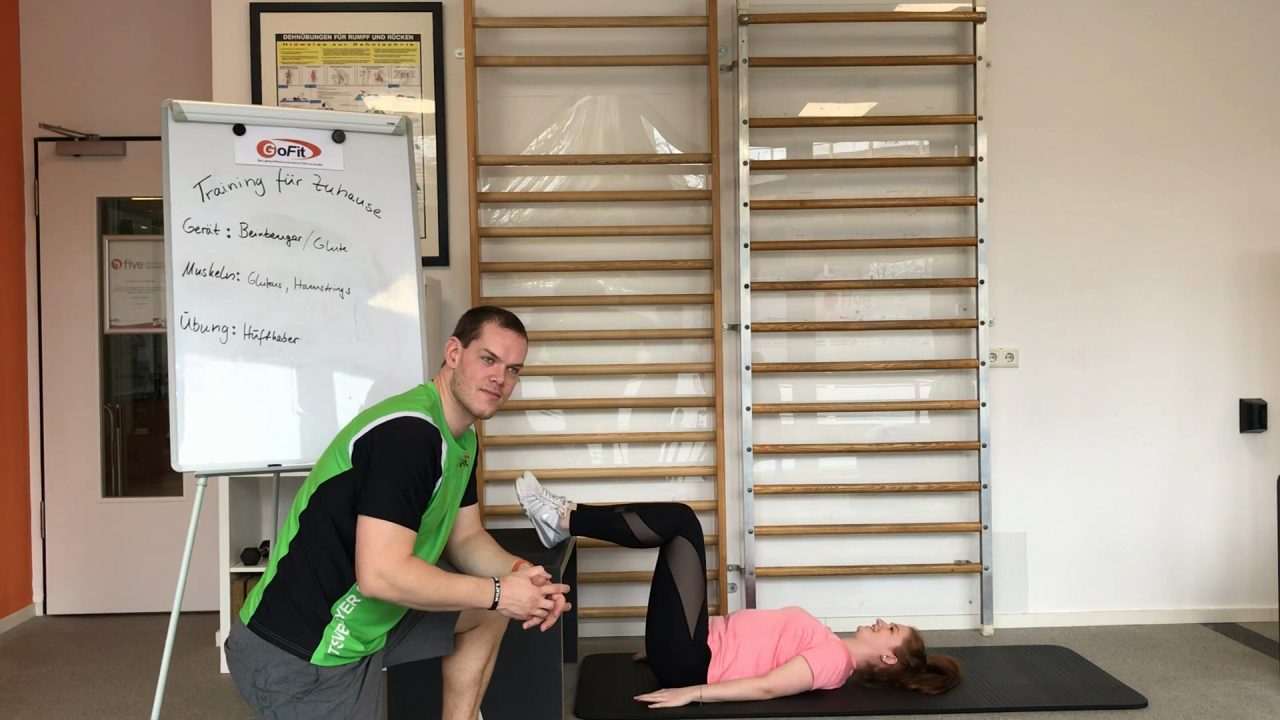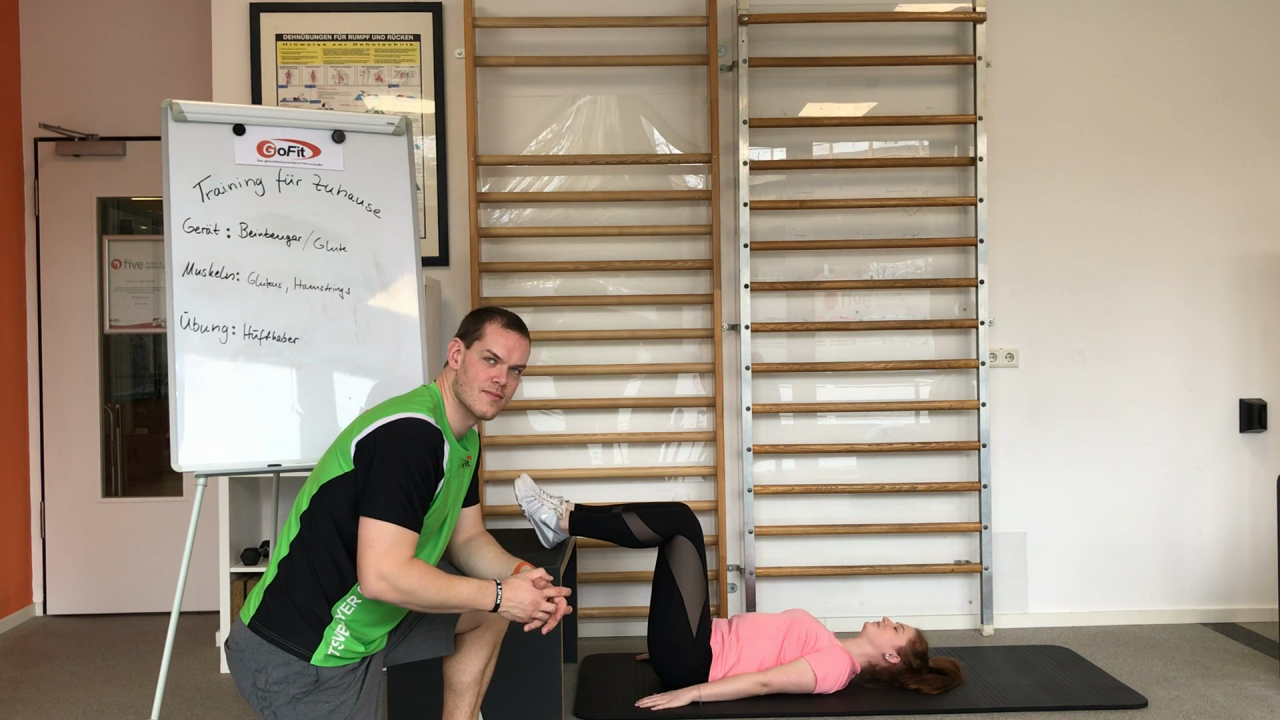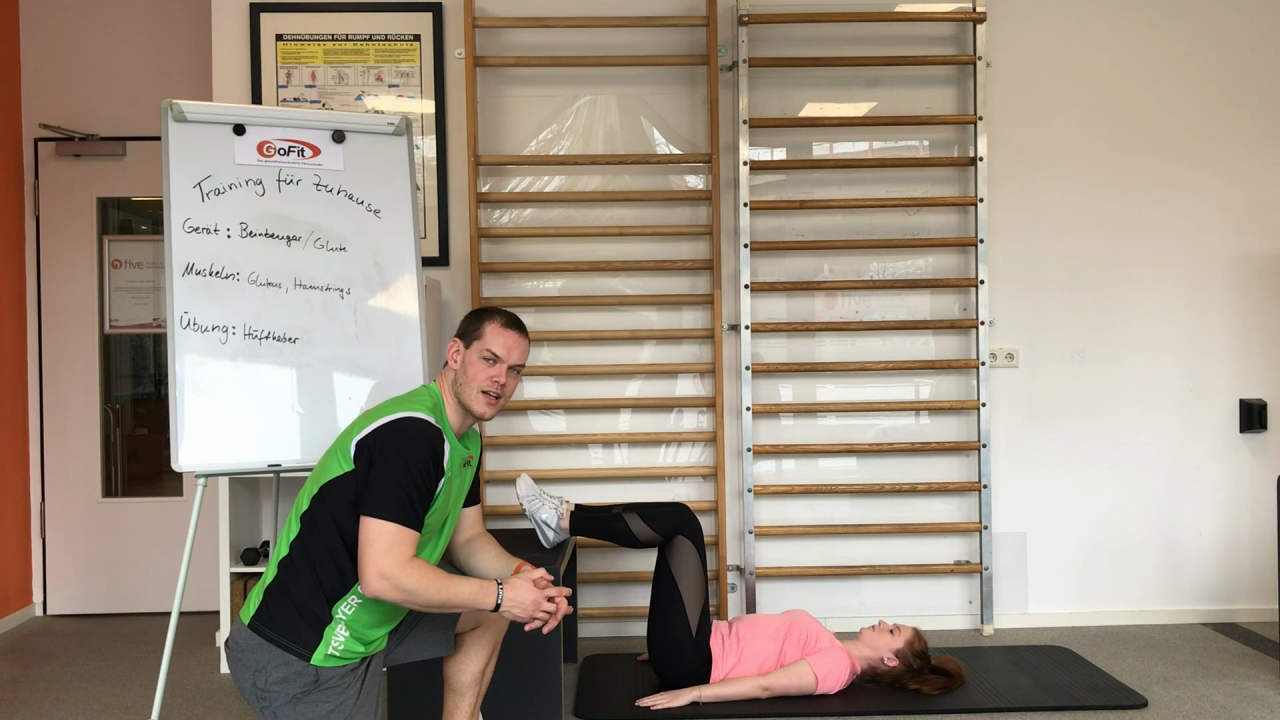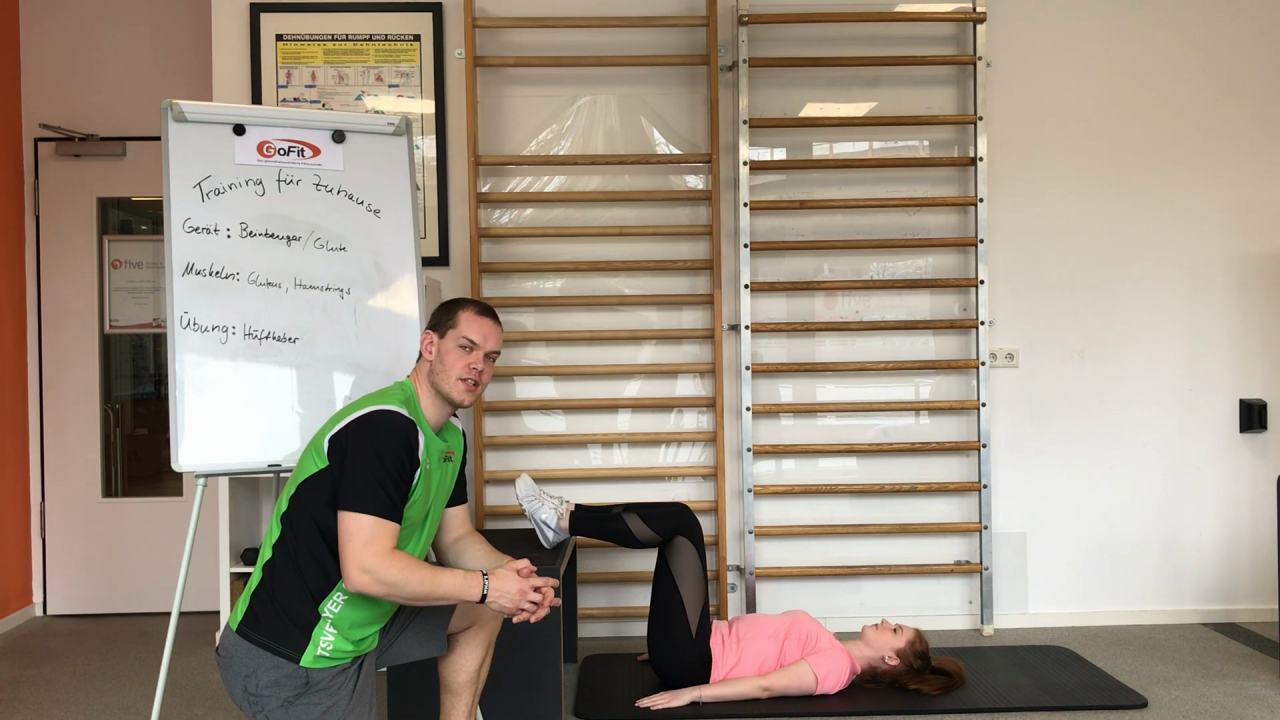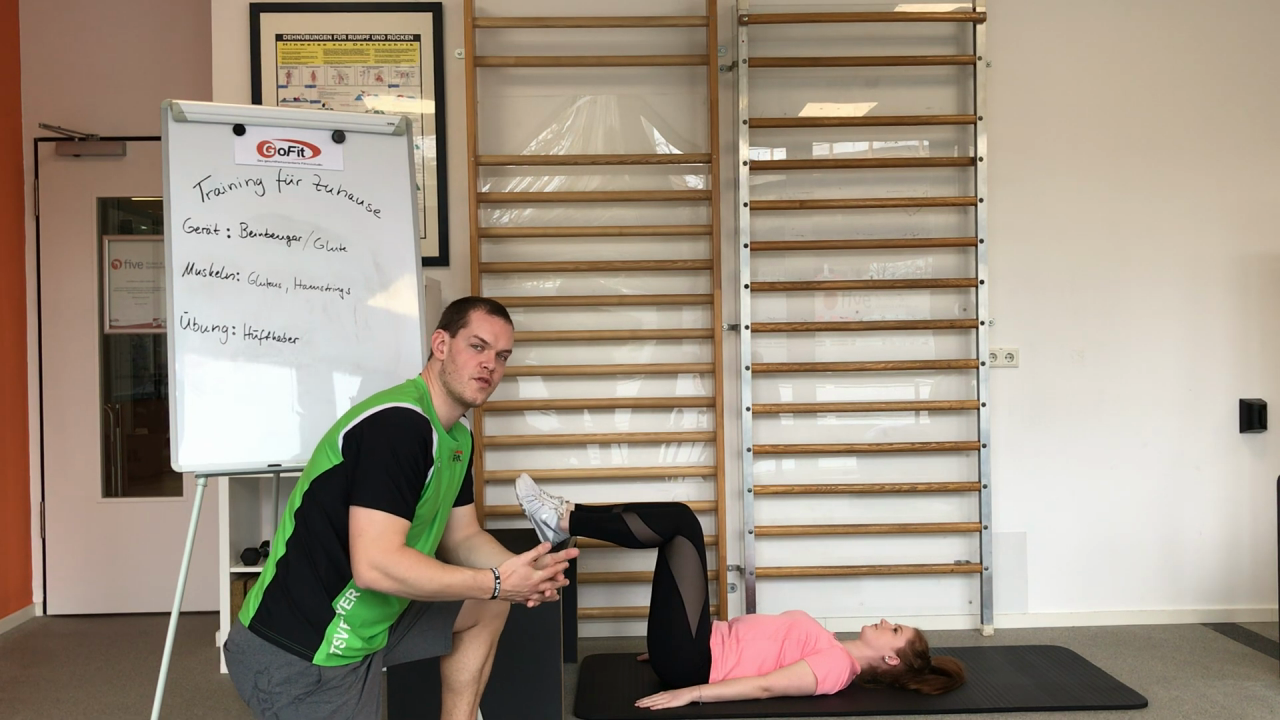
dt=1s
person 1, frame 1
left shoulder: (834, 659)
right shoulder: (827, 642)
left elbow: (766, 686)
left wrist: (691, 693)
right wrist: (667, 646)
left hip: (690, 666)
right hip: (700, 646)
left knee: (680, 524)
right knee: (679, 521)
left ankle: (564, 520)
right ankle: (567, 517)
person 1, frame 2
left shoulder: (837, 666)
right shoulder: (829, 646)
left elbow: (764, 681)
left wrist: (690, 692)
right wrist: (671, 646)
left hip: (693, 663)
right hip: (704, 645)
left knee: (679, 523)
right knee: (676, 518)
left ankle: (564, 520)
right ankle: (566, 517)
person 1, frame 3
left shoulder: (837, 666)
right shoulder: (830, 647)
left elbow: (765, 684)
left wrist: (690, 693)
right wrist: (670, 645)
left hip: (693, 663)
right hip: (705, 644)
left knee: (679, 523)
right knee: (677, 519)
left ankle: (564, 520)
right ankle: (566, 518)
person 1, frame 4
left shoulder: (838, 666)
right shoulder: (830, 649)
left elbow: (765, 685)
left wrist: (690, 693)
right wrist: (671, 644)
left hip: (693, 665)
right hip: (706, 645)
left knee: (679, 524)
right knee: (679, 519)
left ankle: (564, 520)
right ankle: (566, 518)
person 1, frame 5
left shoulder: (838, 666)
right shoulder: (828, 648)
left elbow: (765, 686)
left wrist: (690, 693)
right wrist: (671, 645)
left hip: (692, 665)
right hip: (705, 645)
left knee: (679, 524)
right knee: (679, 519)
left ankle: (564, 521)
right ankle: (566, 518)
person 2, frame 1
left shoulder: (462, 440)
right shoulder: (406, 432)
left elbow: (465, 539)
right elbow: (381, 574)
left wrist: (521, 573)
right wrist: (497, 594)
left hip: (361, 622)
left knee: (489, 611)
person 2, frame 2
left shoulder: (464, 439)
right shoulder: (408, 432)
left elbow: (467, 539)
right elbow: (382, 575)
left wrist: (523, 577)
right wrist: (499, 595)
left hip: (363, 620)
left knee: (489, 611)
person 2, frame 3
left shoulder: (466, 439)
right shoulder: (409, 433)
left elbow: (467, 539)
right elbow: (384, 575)
left wrist: (522, 575)
right wrist: (500, 595)
left hip: (362, 620)
left knee: (488, 611)
person 2, frame 4
left shoulder: (450, 435)
right shoulder: (382, 427)
left elbow: (455, 538)
right elbow: (366, 569)
left wrist: (509, 572)
right wrist: (485, 586)
left hip: (357, 625)
left knee: (482, 609)
person 2, frame 5
left shoulder: (458, 435)
right shoulder: (396, 423)
left elbow: (461, 537)
right elbow: (375, 565)
left wrist: (522, 570)
right wrist: (496, 582)
left hip: (362, 624)
left knee: (486, 606)
